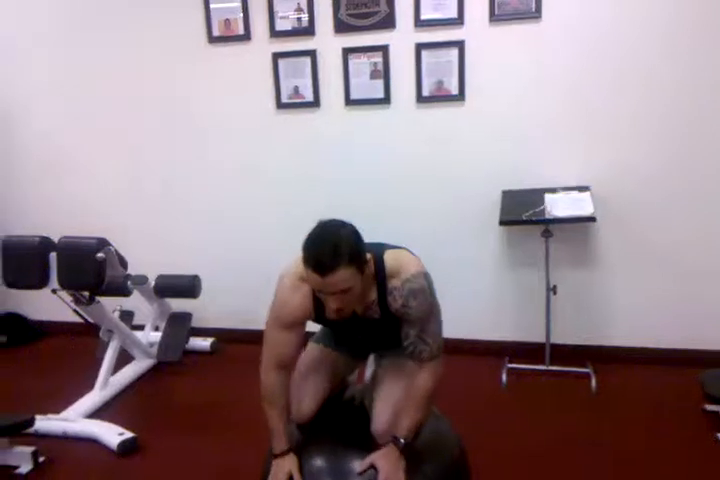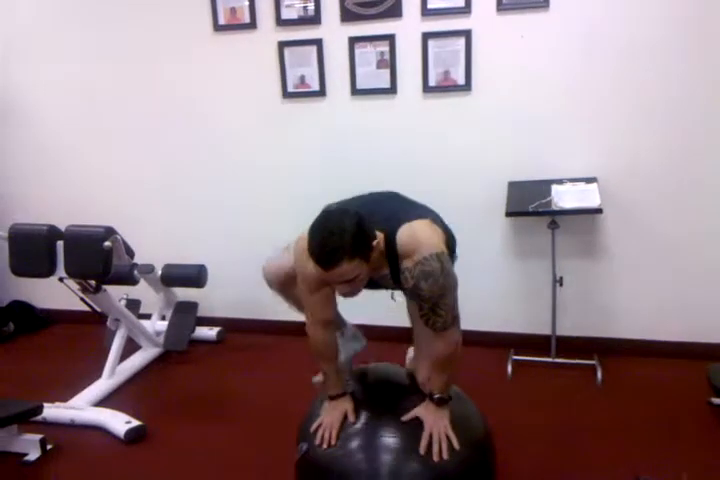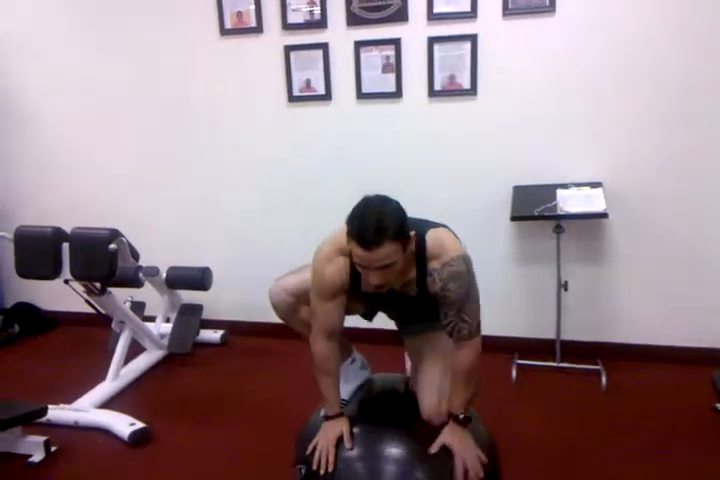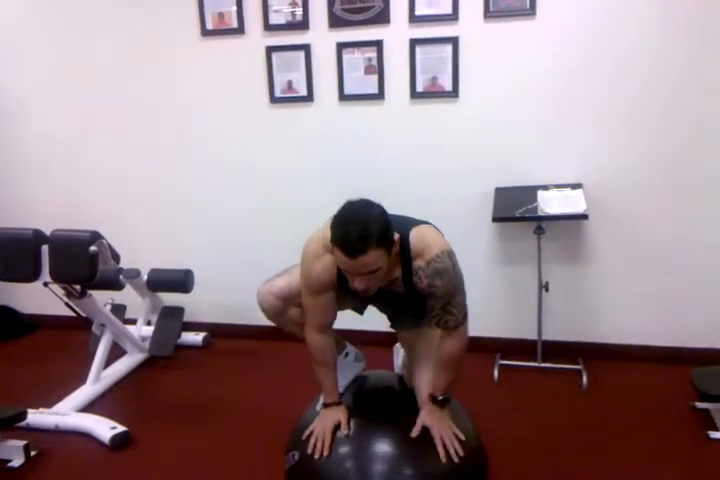
dt=1s
person 1, frame 1
left shoulder: (408, 282)
right shoulder: (294, 287)
left elbow: (428, 368)
right elbow: (274, 369)
left wrist: (397, 447)
right wrist: (281, 452)
left hip: (399, 336)
right hip: (342, 333)
left knee: (384, 431)
right knee: (300, 412)
left ankle: (379, 384)
right ankle: (339, 386)
person 1, frame 2
left shoulder: (424, 256)
right shoulder: (311, 251)
left elbow: (446, 336)
right elbow: (320, 325)
left wrist: (437, 402)
right wrist: (336, 395)
left hip: (414, 258)
right hip: (361, 257)
left knee: (428, 376)
right knee: (275, 272)
left ankle: (417, 362)
right ankle: (346, 339)
person 1, frame 3
left shoulder: (447, 260)
right shoulder: (333, 256)
left elbow: (468, 343)
right elbow: (324, 337)
left wrist: (458, 422)
right wrist: (333, 414)
left hip: (424, 309)
right hip: (359, 296)
left knee: (435, 414)
right knee: (282, 294)
left ankle: (419, 369)
right ankle: (351, 365)
person 1, frame 4
left shoulder: (432, 258)
right shoulder: (319, 253)
left elbow: (454, 333)
right elbow: (318, 330)
left wrist: (438, 404)
right wrist: (332, 402)
left hip: (414, 301)
left knee: (429, 401)
right knee: (269, 297)
left ankle: (408, 364)
right ankle: (345, 359)
